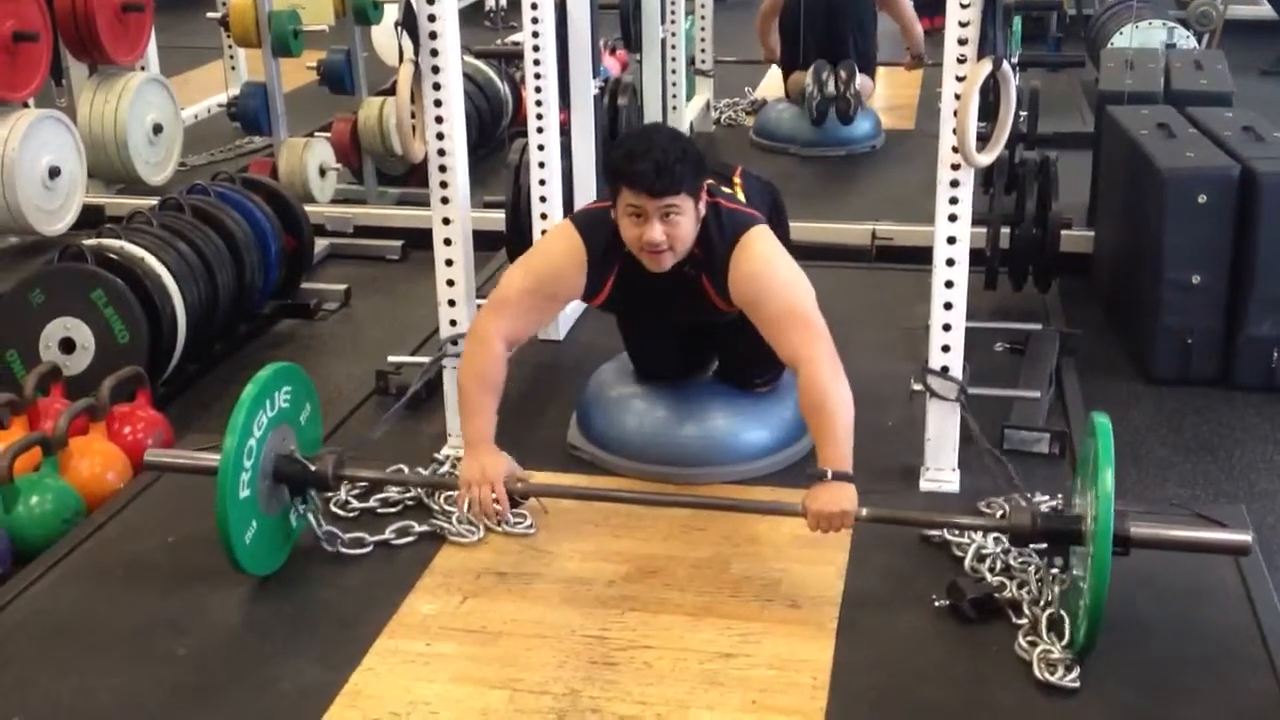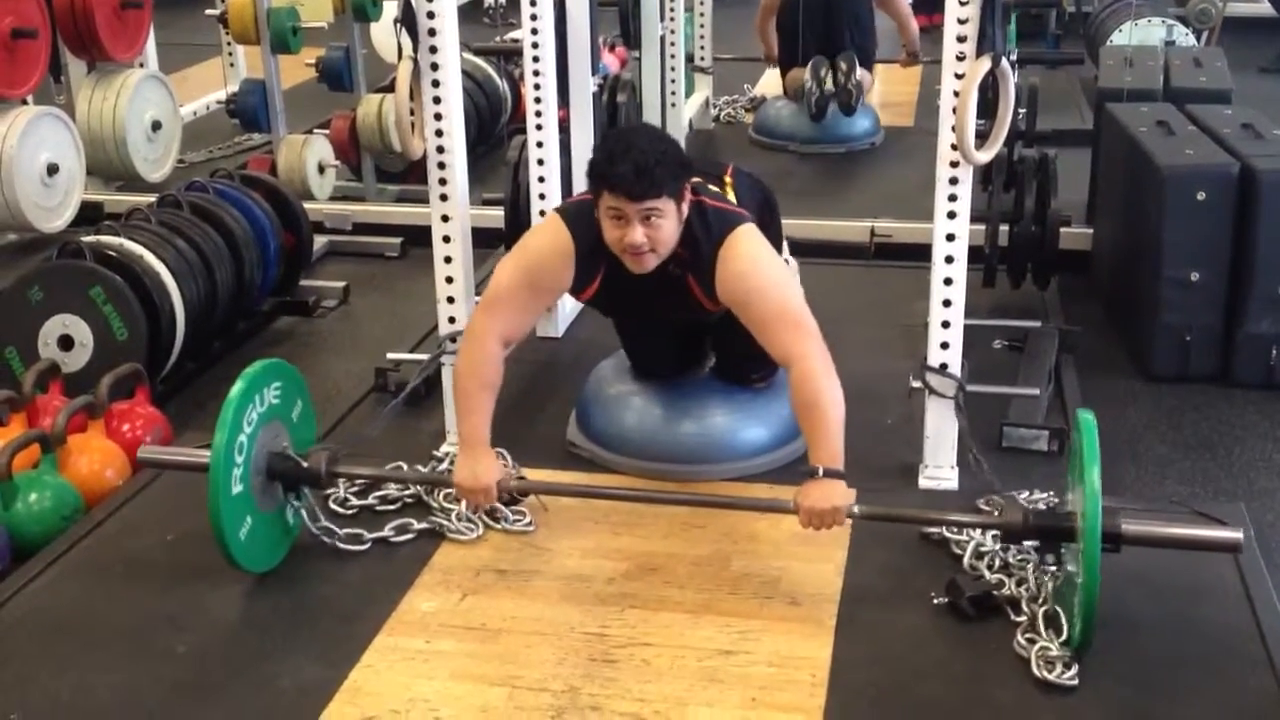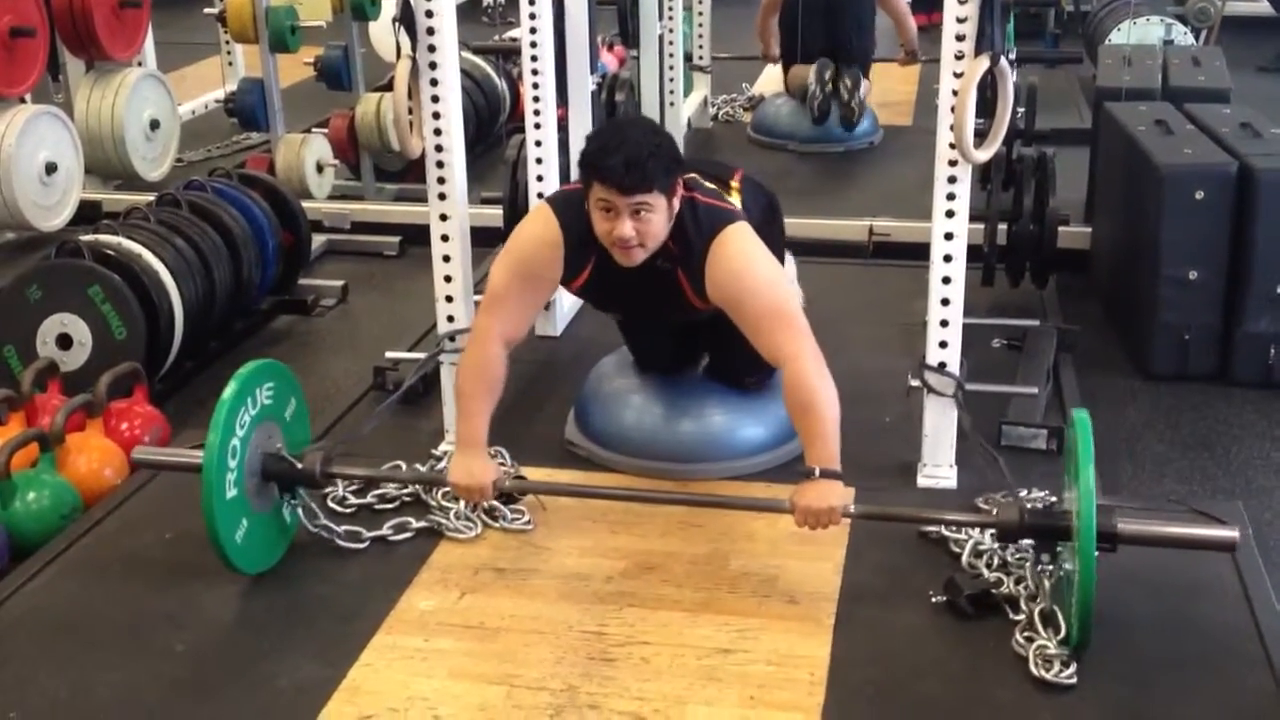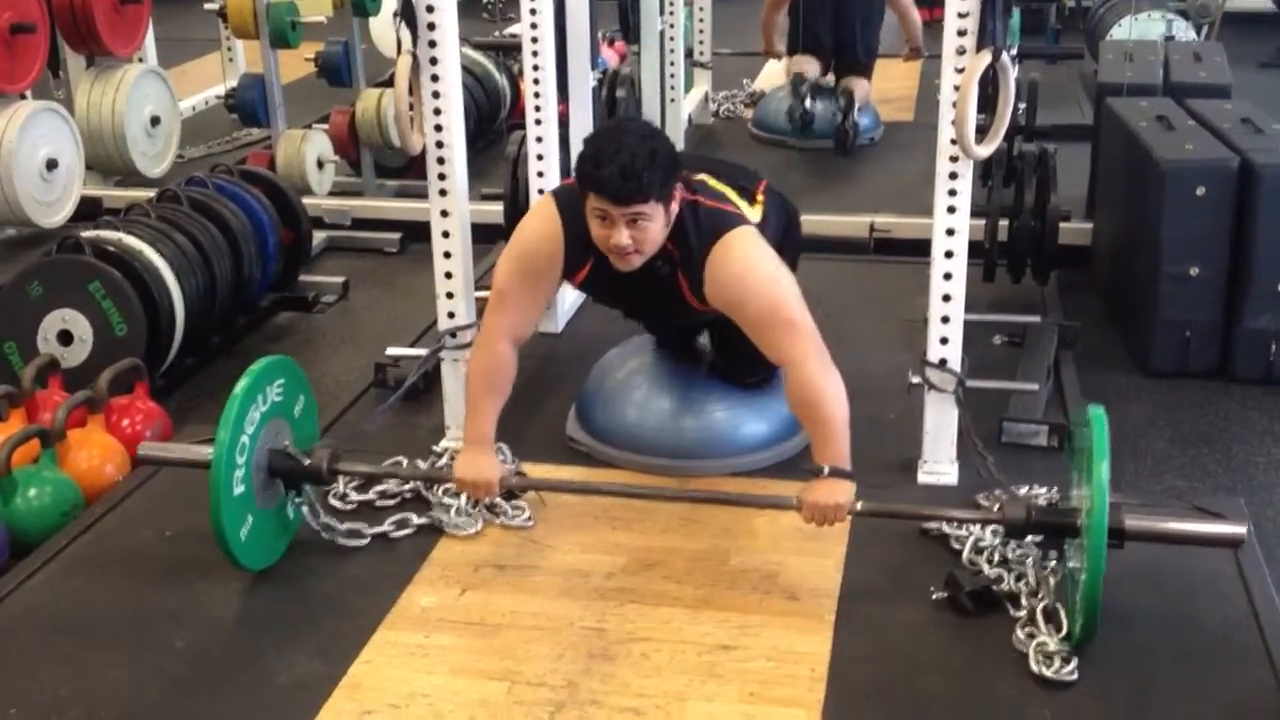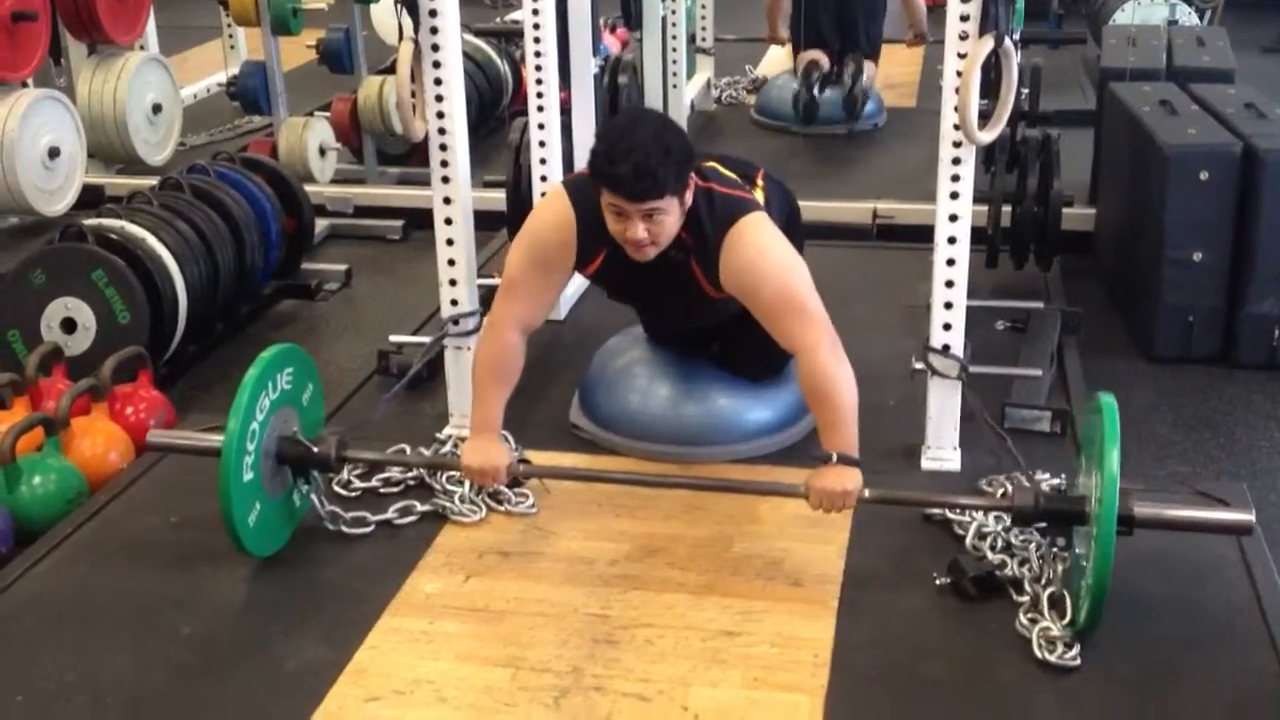
dt=0.2s
person 1, frame 1
left shoulder: (749, 250)
right shoulder: (578, 245)
left elbow: (816, 357)
right elbow: (490, 333)
left wrist: (835, 477)
right wrist: (479, 448)
left knee: (752, 377)
right knee: (660, 374)
person 1, frame 2
left shoulder: (736, 248)
right shoulder: (563, 240)
left elbow: (807, 356)
right elbow: (486, 334)
left wrist: (827, 475)
right wrist: (474, 450)
left knee: (749, 373)
right knee: (657, 370)
right ankle: (698, 342)
person 1, frame 3
left shoulder: (727, 246)
right shoulder: (551, 230)
left elbow: (798, 356)
right elbow: (492, 336)
left wrist: (823, 475)
right wrist: (471, 450)
left knee: (744, 375)
right knee: (659, 365)
person 1, frame 4
left shoulder: (730, 250)
right shoulder: (553, 225)
left elbow: (804, 357)
right elbow: (500, 335)
left wrist: (832, 474)
right wrist: (478, 446)
left knee: (745, 373)
person 1, frame 5
left shoulder: (744, 237)
right shoulder: (565, 214)
left elbow: (816, 343)
right elbow: (509, 324)
left wrist: (840, 460)
right wrist: (485, 434)
left knee: (753, 367)
right knee: (674, 341)
